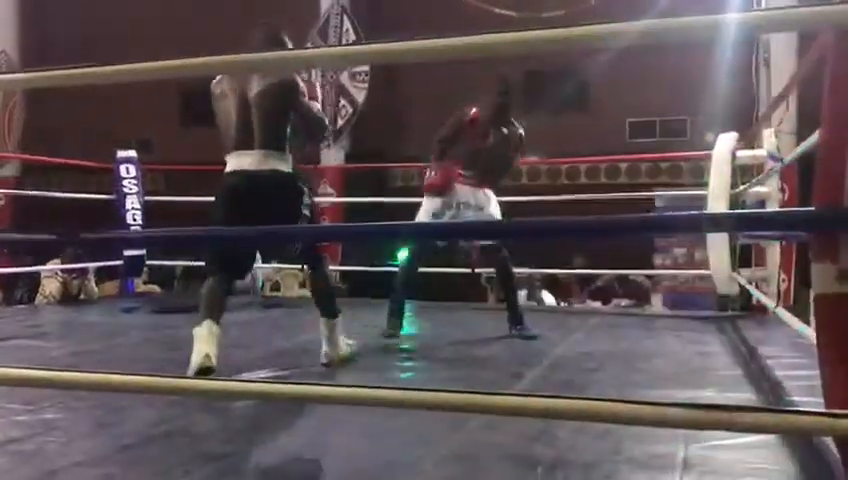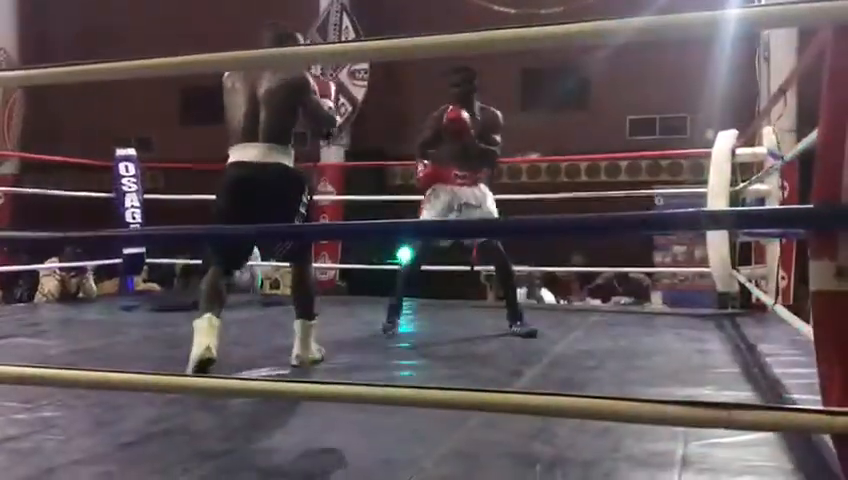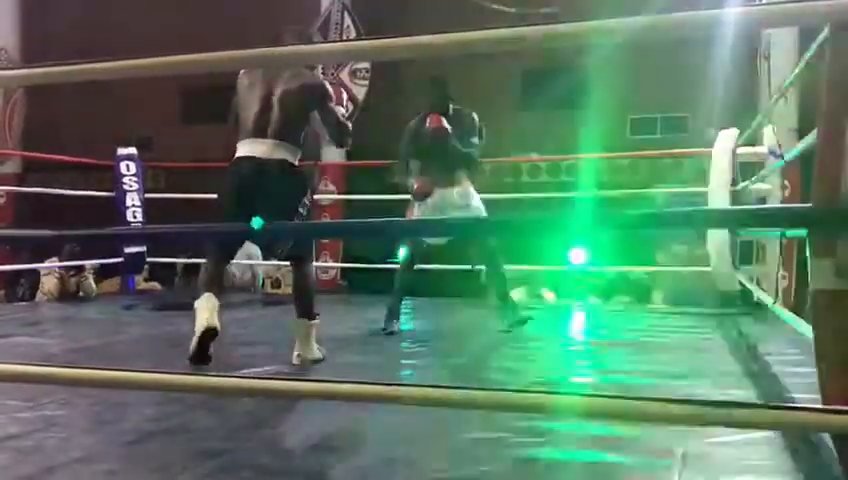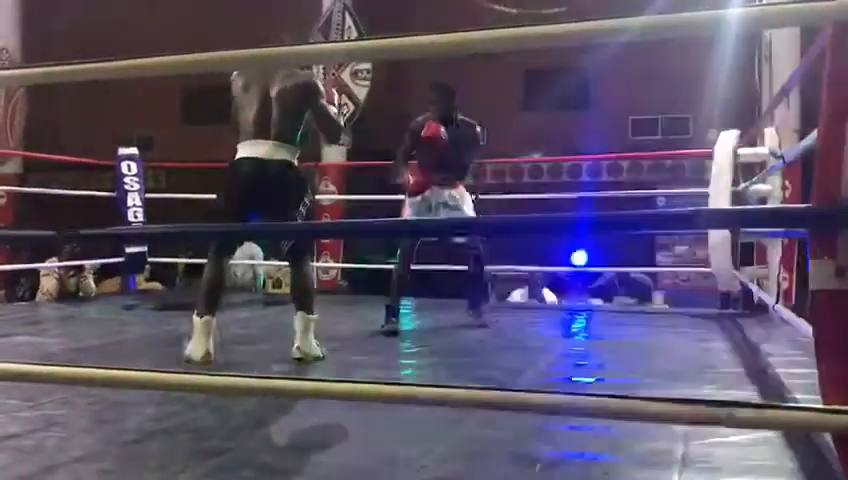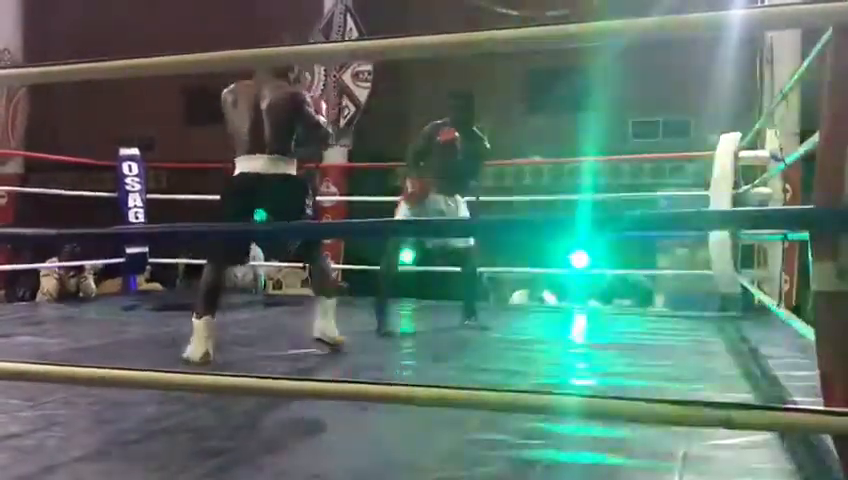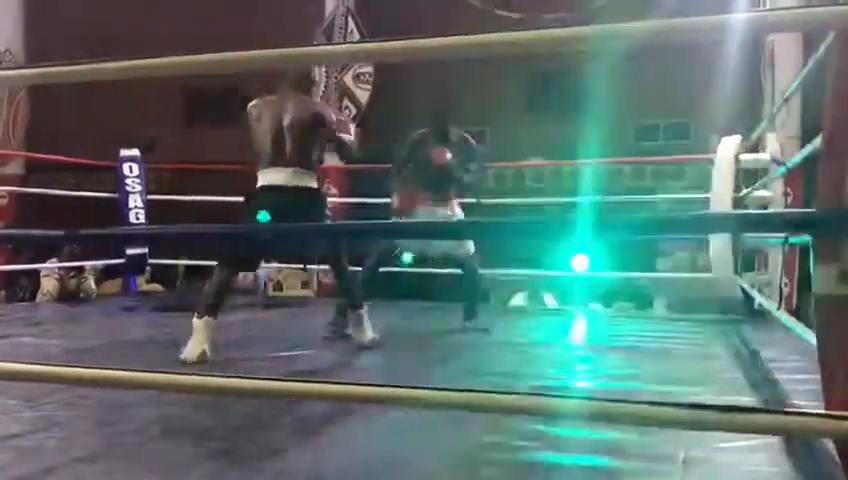
dt=0.2s
person 1, frame 1
left shoulder: (220, 84)
right shoulder: (285, 80)
right elbow: (317, 133)
right wrist: (312, 102)
left hip: (235, 181)
right hip: (277, 179)
left knee: (220, 271)
right knee: (314, 258)
left ankle: (206, 348)
right ankle: (334, 344)
person 1, frame 2
left shoulder: (231, 77)
right shoulder: (296, 78)
right elbow: (326, 129)
right wrist: (326, 98)
left hip: (237, 173)
right hip: (277, 174)
left knee: (221, 264)
right knee: (300, 257)
left ankle: (205, 343)
right ankle: (305, 345)
person 1, frame 3
left shoulder: (247, 75)
right shoulder: (313, 83)
right elbow: (342, 138)
right wrist: (338, 106)
left hip: (243, 167)
right hip: (283, 171)
left knee: (219, 253)
right knee: (300, 255)
left ankle: (207, 317)
right ankle: (306, 344)
person 1, frame 4
left shoulder: (241, 78)
right shoulder: (305, 82)
right elbow: (334, 134)
right wrist: (329, 106)
left hip: (244, 167)
right hip: (282, 172)
left knee: (218, 255)
right knee: (300, 256)
left ankle: (201, 342)
right ankle: (305, 340)
person 1, frame 5
left shoulder: (231, 94)
right shoulder: (292, 94)
right elbow: (323, 140)
right wrist: (319, 115)
left hip: (243, 181)
right hip: (283, 182)
left knee: (217, 260)
right knee: (313, 250)
left ankle: (200, 342)
right ankle: (325, 322)
person 1, frame 6
left shoulder: (255, 108)
right shoulder: (316, 111)
right elbow: (348, 153)
right wrist: (347, 133)
left hip: (266, 194)
right hip: (306, 196)
left knee: (227, 266)
right knee: (338, 261)
left ankle: (198, 341)
right ankle: (362, 330)
person 2, frame 1
left shoulder: (514, 134)
right shoulder: (465, 115)
left elbow: (499, 174)
right elbow: (439, 146)
left wrist: (486, 143)
right wrist: (434, 169)
left hip: (478, 193)
right hip: (445, 188)
left knee: (498, 255)
right knee: (417, 248)
left ankle: (516, 321)
right ankle: (395, 316)
person 2, frame 2
left shoulder: (491, 117)
right shoulder: (439, 115)
left elbow: (492, 159)
right elbow: (419, 149)
left wrist: (472, 136)
right wrist: (421, 166)
left hip: (475, 190)
right hip: (441, 189)
left knee: (496, 252)
right knee: (420, 250)
left ankle: (515, 319)
right ankle: (393, 313)
person 2, frame 3
left shoulder: (469, 120)
right shoulder: (417, 126)
left elbow: (474, 159)
right elbow: (403, 163)
left wrist: (450, 142)
right wrist: (413, 182)
left hip: (461, 189)
right hip: (432, 192)
left knee: (489, 247)
right knee: (413, 252)
left ankle: (508, 309)
right ankle: (393, 314)
person 2, frame 4
left shoulder: (471, 130)
right shoulder: (420, 125)
left elbow: (463, 171)
right elbow: (401, 159)
left wrist: (444, 147)
right wrist: (408, 177)
left hip: (453, 192)
right hip: (422, 191)
left knee: (474, 249)
right knee: (407, 251)
left ankle: (474, 307)
right ankle: (392, 314)
person 2, frame 5
left shoulder: (479, 144)
right shoulder: (434, 130)
left elbow: (465, 180)
right elbow: (412, 160)
left wrist: (455, 154)
right wrist: (412, 184)
left hip: (450, 199)
right hip: (421, 195)
left knee: (468, 258)
right knee: (394, 248)
left ankle: (470, 313)
right ankle: (381, 312)
person 2, frame 6
left shoulder: (465, 144)
right shoulder: (419, 138)
left elbow: (468, 183)
right elbow: (397, 170)
left wrist: (452, 169)
right wrist: (399, 196)
left hip: (445, 209)
right hip: (413, 207)
left knee: (470, 266)
right knee: (378, 257)
left ankle: (470, 317)
right ankle: (342, 318)
